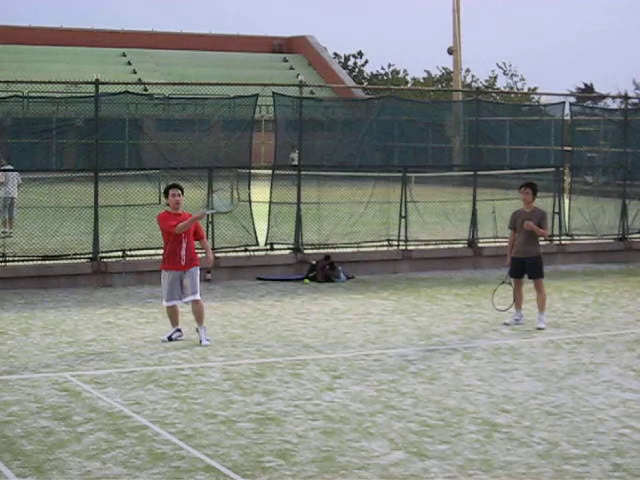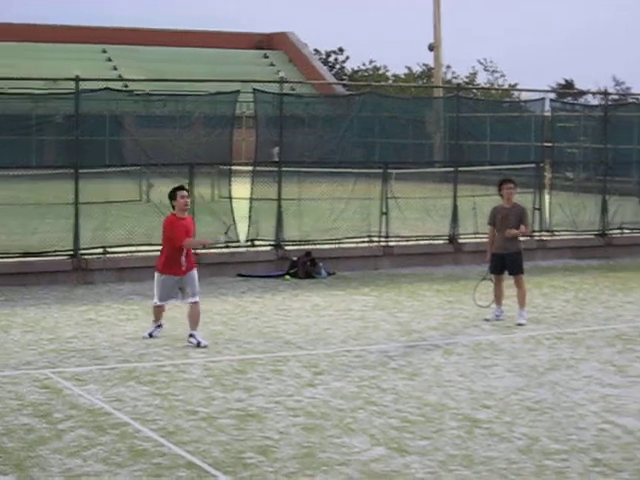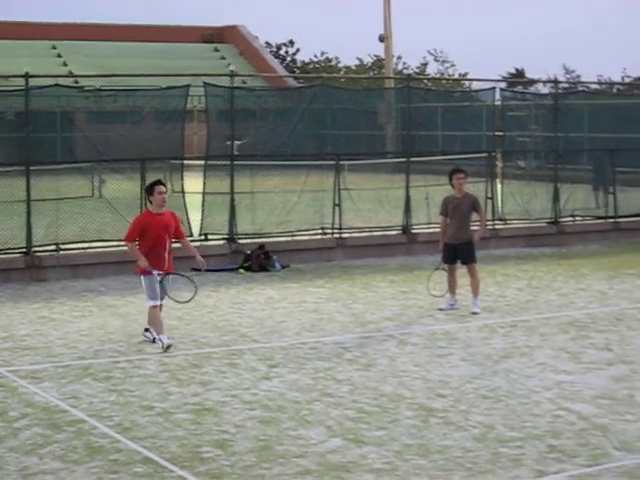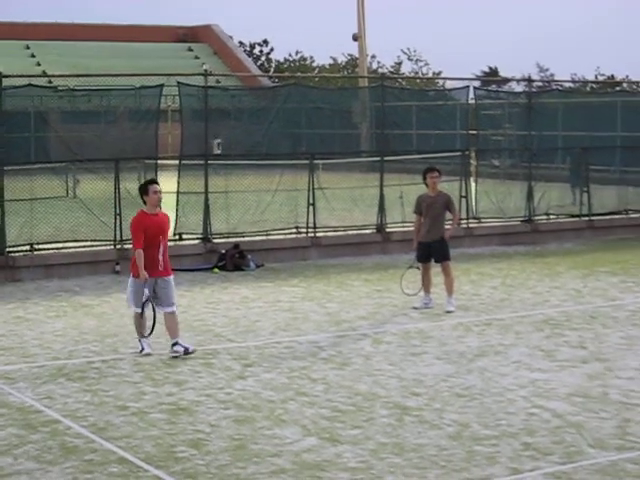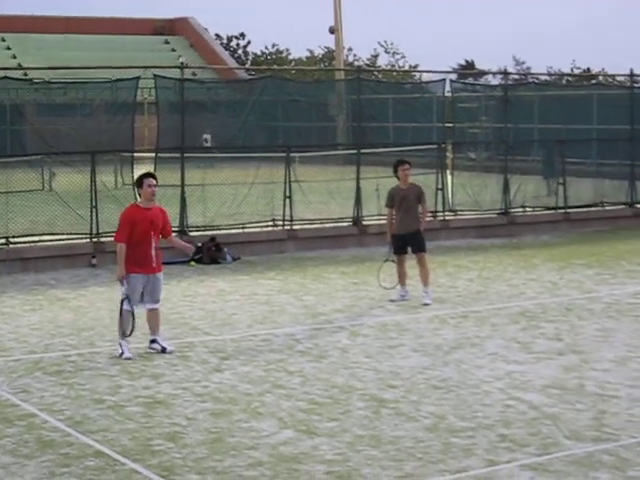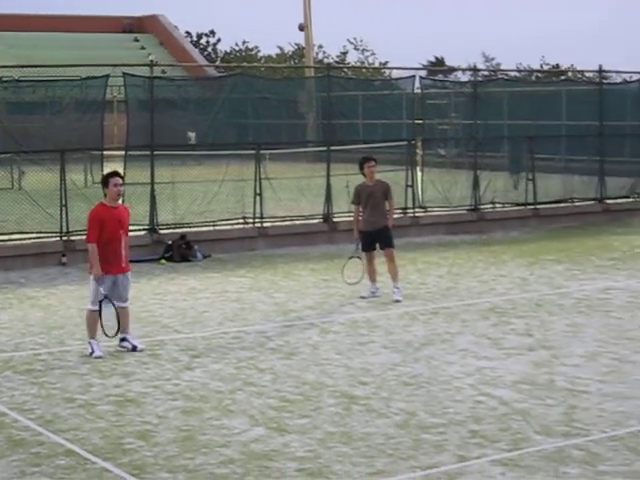
dt=0.5s
person 1, frame 1
left shoulder: (190, 217)
right shoulder: (163, 217)
left elbow: (201, 237)
right elbow: (177, 229)
left wrist: (209, 252)
right wrist: (195, 219)
left hip: (190, 265)
right hip: (171, 267)
left knee: (195, 298)
right knee: (170, 302)
left ankle: (202, 329)
right ankle: (176, 330)
person 1, frame 2
left shoulder: (189, 220)
right shoulder: (170, 221)
right elbow: (183, 242)
right wrist: (203, 242)
left hip: (188, 269)
right hip: (167, 270)
left knee: (194, 301)
right knee: (160, 301)
left ankle: (193, 335)
right ankle: (157, 324)
person 1, frame 3
left shoulder: (172, 217)
right shoulder: (142, 219)
left elbow: (182, 238)
right elbow: (129, 240)
left wrist: (197, 256)
right wrist: (140, 258)
left hip: (166, 267)
right hip: (149, 269)
left knee: (159, 302)
right knee: (154, 303)
left ankle: (149, 329)
right ankle: (162, 338)
person 1, frame 4
left shoulder: (165, 218)
right shoulder: (138, 220)
right elbow: (138, 248)
right wrist: (142, 271)
left hip: (164, 273)
right hip: (144, 273)
left knee: (170, 309)
right knee: (141, 309)
left ankle: (176, 344)
right ankle: (143, 341)
person 1, frame 5
left shoulder: (161, 212)
right shoulder: (129, 213)
left elbow: (168, 236)
right elbow: (121, 242)
left wrist: (184, 246)
right wrist: (120, 266)
left hip: (154, 268)
right hip: (133, 269)
left knee: (153, 305)
right knee: (128, 307)
left ankle: (155, 340)
right ankle: (123, 343)
person 1, frame 6
left shoulder: (125, 211)
right shoulder: (97, 212)
right elbow: (91, 243)
left wrist: (127, 262)
right wrist: (95, 266)
left hip: (122, 268)
right hip: (103, 269)
left knee: (123, 303)
right knee: (95, 306)
left ankle: (125, 338)
right ankle: (92, 342)
person 2, frame 1
left shoulder: (540, 213)
right shoulder: (516, 214)
left elbow: (546, 234)
right elbow: (512, 236)
left wrist: (534, 228)
right wrist: (509, 255)
left hip: (534, 255)
right hip: (517, 255)
left knee: (539, 285)
right knee: (517, 284)
left ankle: (541, 317)
right ankle: (518, 315)
person 2, frame 2
left shoulder: (520, 209)
right shoulder: (495, 210)
left elbow: (527, 230)
right elbow: (492, 232)
left wrist: (517, 232)
right wrist: (489, 251)
left hip: (514, 251)
right hip: (497, 251)
left knee: (519, 281)
right knee: (498, 280)
left ankle: (522, 313)
right ankle: (498, 311)
person 2, frame 3
left shoulder: (472, 199)
right shoulder: (447, 200)
left elbow: (482, 216)
right elbow: (444, 222)
left wrist: (479, 232)
right wrist: (441, 241)
left hip: (466, 241)
right hip: (449, 241)
left knee: (472, 270)
right knee: (451, 270)
left ankle: (476, 302)
right ankle: (452, 300)
person 2, frame 4
left shoulder: (445, 197)
right shoulder: (421, 199)
left elbow: (455, 215)
right elbow: (418, 220)
left wrist: (450, 230)
right wrist: (415, 240)
left hip: (439, 239)
right hip: (423, 239)
left knee: (446, 268)
right knee: (425, 269)
left ankle: (450, 300)
right ankle: (427, 299)
person 2, frame 5
left shoulder: (417, 189)
right shoulder: (392, 192)
left elbow: (424, 208)
right elbow: (390, 213)
left wrist: (423, 223)
right wrist: (389, 233)
left hip: (415, 230)
right hip: (398, 232)
left knee: (422, 260)
right knee: (400, 261)
left ankle: (426, 292)
right ankle: (403, 291)
person 2, frame 6
left shoulder: (384, 185)
right shoulder: (359, 189)
left elbow: (391, 204)
right elbow: (357, 210)
left wrist: (390, 220)
right wrist: (356, 229)
left hip: (383, 227)
right hip: (366, 229)
left knee: (390, 256)
right knee: (369, 258)
left ankle: (396, 288)
right ankle: (374, 288)
